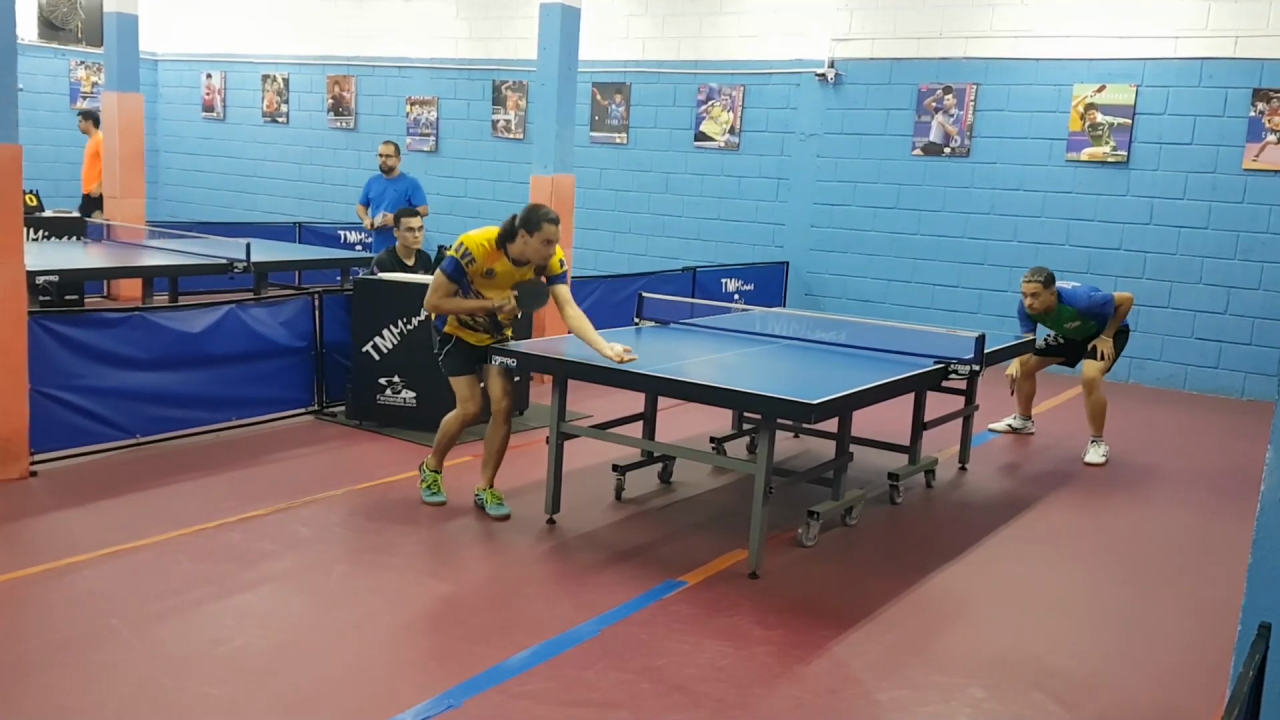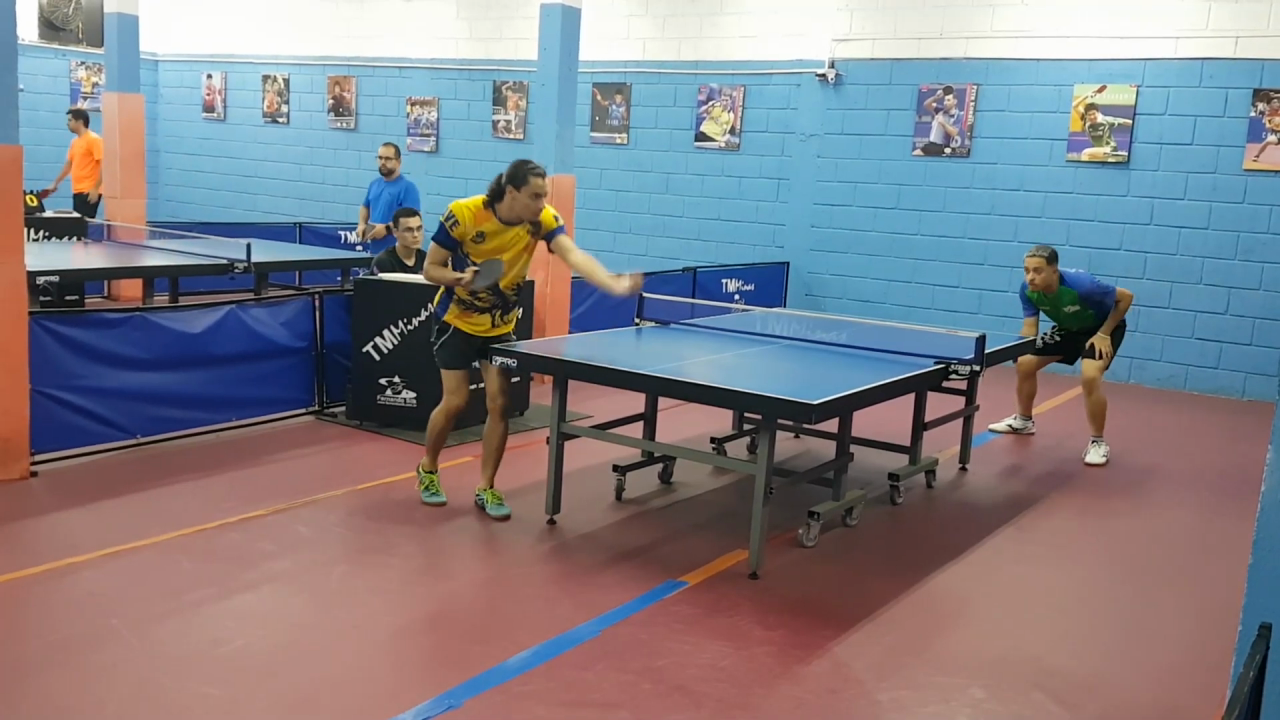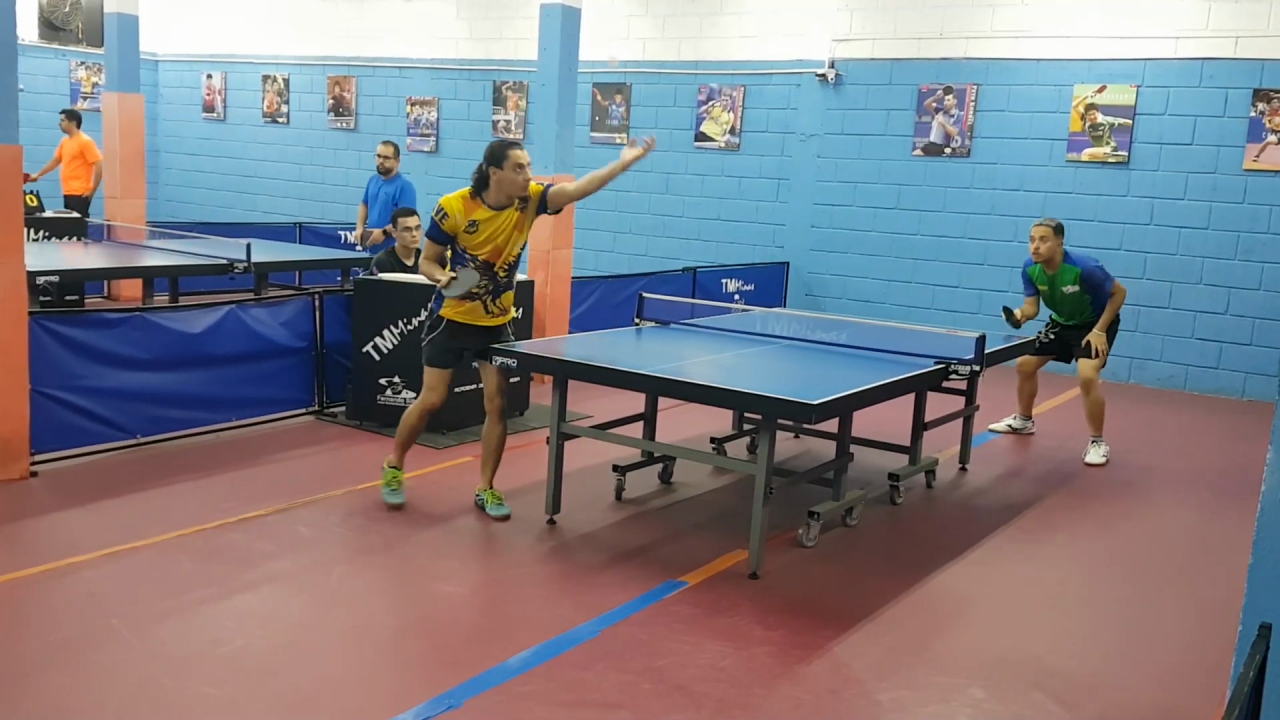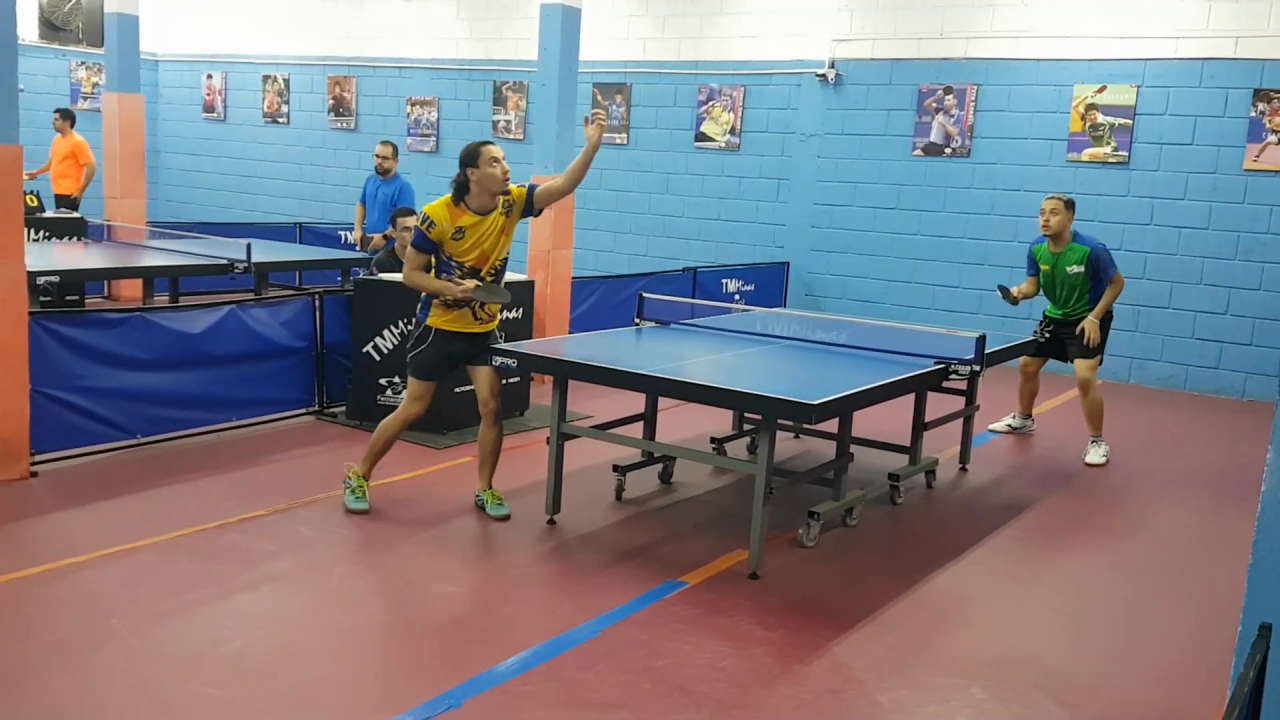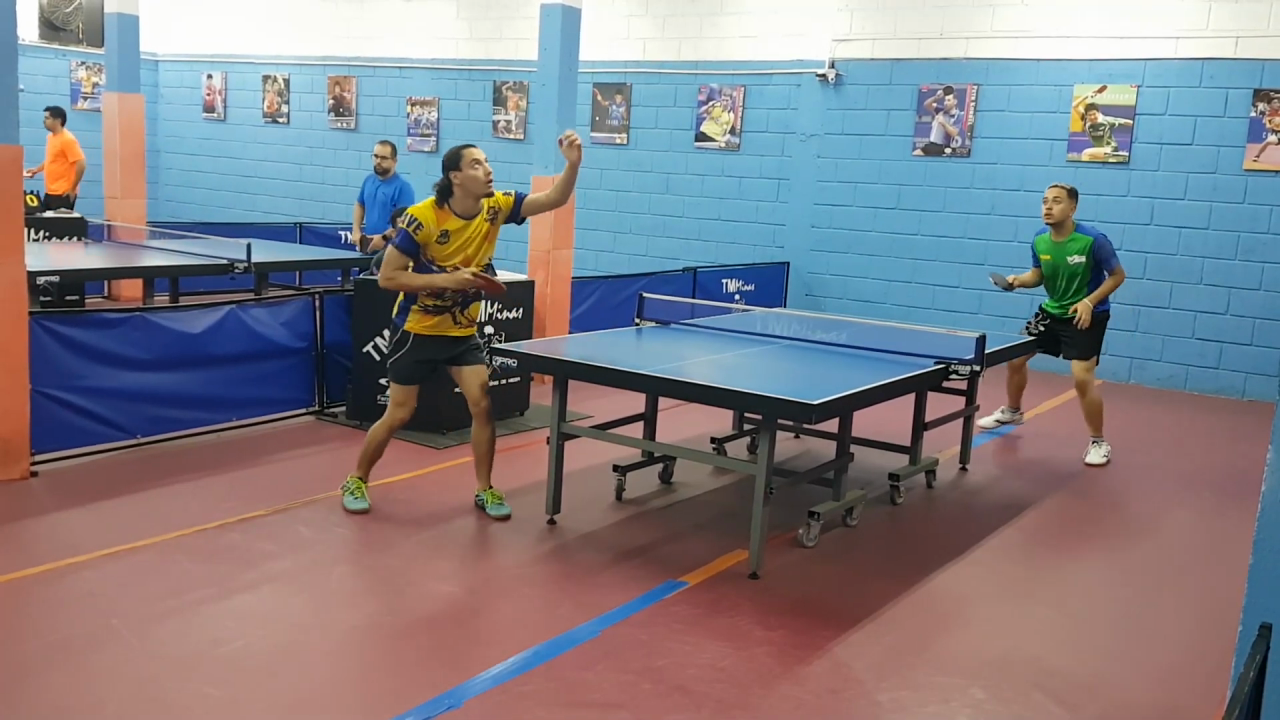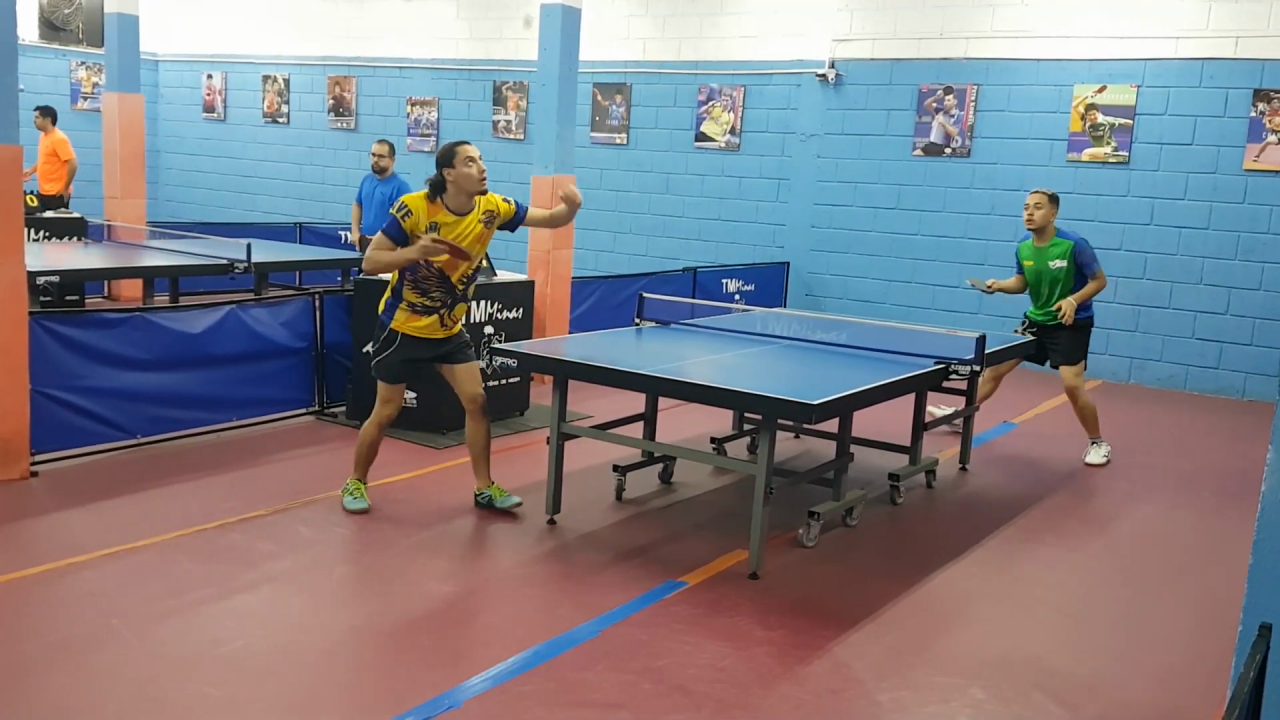
dt=0.2s
person 1, frame 1
left shoulder: (550, 259)
right shoulder: (474, 247)
left elbow: (569, 310)
right elbow: (433, 302)
left wrist: (603, 347)
right wrist: (489, 305)
left hip: (497, 336)
right hip: (457, 332)
left knee: (503, 406)
right knee: (470, 408)
left ankle: (485, 489)
right ankle: (431, 469)
person 1, frame 2
left shoulder: (542, 221)
right shoulder: (462, 213)
left elbow: (575, 257)
right elbow: (430, 268)
left wrist: (612, 283)
right wrist: (457, 277)
left hip: (500, 328)
right hip: (456, 323)
left knee: (498, 404)
right knee: (454, 401)
left ankle: (486, 489)
right ankle: (428, 470)
person 1, frame 3
left shoulder: (533, 199)
right shoulder: (451, 208)
left elbow: (580, 188)
right elbow: (427, 261)
left wrist: (625, 163)
right wrist: (439, 275)
left hip: (500, 322)
right hip: (452, 318)
left knee: (497, 406)
right knee: (431, 399)
left ankle: (485, 490)
right ankle: (393, 465)
person 1, frame 4
left shoulder: (512, 202)
right shoulder: (437, 216)
left elbow: (565, 185)
right elbow: (411, 274)
left wrist: (592, 144)
right wrist: (452, 288)
left hip: (484, 328)
right hip: (438, 327)
left knee: (492, 409)
right knee: (412, 409)
left ankle: (485, 491)
right ankle: (358, 476)
person 1, frame 5
left shoulder: (496, 207)
right shoulder: (421, 218)
left elbow: (556, 199)
right elbow: (387, 278)
left wrist: (572, 162)
right wrist: (446, 279)
left hip: (463, 331)
right hip: (416, 331)
left knee: (482, 407)
right knee: (399, 414)
left ankle: (485, 490)
right ankle: (356, 480)
person 1, frame 6
left shoulder: (492, 209)
right shoulder: (413, 207)
left elbow: (551, 220)
right elbow: (370, 264)
left wrist: (570, 207)
right wrist: (412, 253)
left hip: (450, 328)
right hip: (401, 328)
left knee: (477, 402)
right knee: (386, 412)
left ankle: (484, 487)
right ankle: (356, 483)
person 2, frame 1
left shoulder: (1080, 301)
right shoulder: (1026, 307)
left elbow: (1126, 299)
left wrist: (1106, 336)
right wrist: (1015, 364)
left hip: (1105, 332)
right hip: (1071, 334)
left knee: (1090, 376)
right knee: (1025, 366)
left ankle: (1098, 442)
right ankle: (1023, 421)
person 2, frame 2
left shoulder: (1083, 287)
right shoulder: (1028, 290)
left elbow: (1126, 298)
right elbow: (1030, 327)
left wrist: (1104, 334)
left hip: (1102, 328)
right hip: (1068, 328)
left knee: (1090, 376)
right knee: (1025, 364)
left ankle: (1098, 442)
right ankle: (1024, 421)
person 2, frame 3
left shoulder: (1085, 268)
right shoulder: (1030, 268)
left elbow: (1119, 293)
right elbow: (1032, 306)
left wrist: (1098, 331)
right wrist: (1022, 314)
left hip: (1095, 324)
right hip: (1062, 323)
left knee: (1087, 377)
right knee: (1025, 364)
left ankle: (1098, 442)
right ankle: (1023, 421)
person 2, frame 4
left shoulder: (1092, 250)
right shoulder: (1037, 248)
left elbow: (1117, 283)
right elbow: (1033, 284)
left wrist: (1094, 317)
right wrist: (1020, 292)
left hip: (1088, 321)
right hip: (1054, 317)
left knee: (1085, 378)
right knee: (1027, 366)
left ankle: (1098, 442)
right ankle: (1023, 419)
person 2, frame 5
left shoulder: (1094, 240)
right shoulder: (1040, 240)
left elbow: (1118, 275)
left wrist: (1089, 301)
right wrist: (1019, 280)
left hip: (1086, 316)
right hip: (1051, 313)
left knee: (1082, 379)
right knee: (1015, 359)
left ankle: (1098, 442)
right ankle: (1011, 412)
person 2, frame 6
left shoulder: (1075, 245)
right shoulder: (1023, 248)
left elbow: (1099, 280)
left wrist: (1074, 300)
right wrist: (997, 285)
left hip: (1071, 324)
right hip: (1036, 321)
left knee: (1072, 384)
right knee: (996, 368)
left ankle: (1098, 443)
